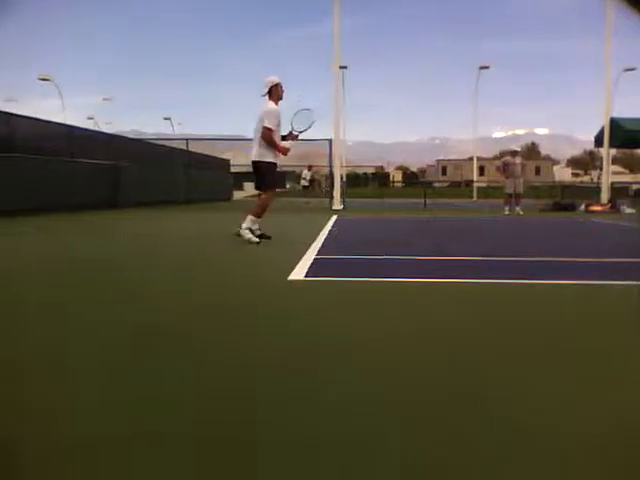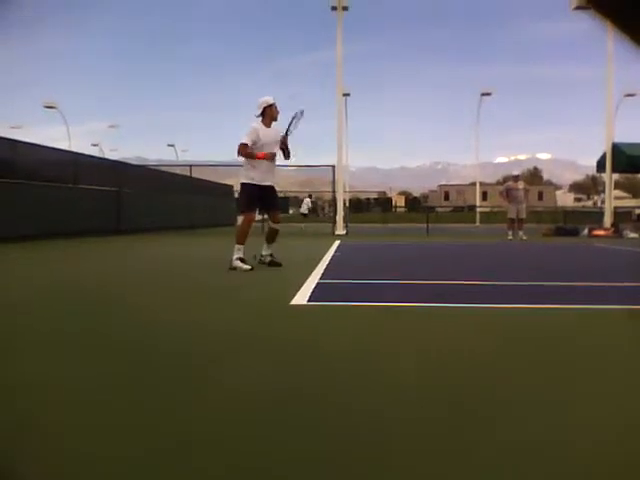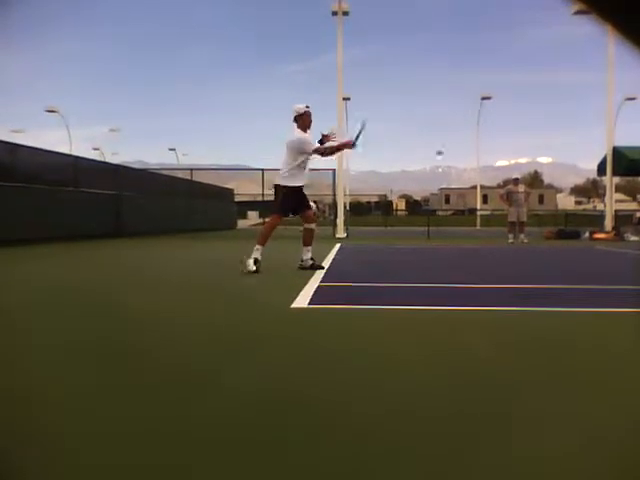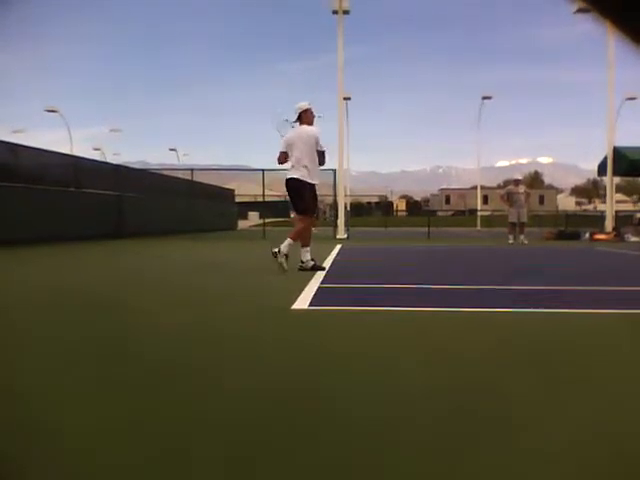
dt=0.7s
person 1, frame 1
left shoulder: (268, 109)
right shoulder: (273, 109)
right elbow: (265, 135)
left wrist: (285, 137)
right wrist: (280, 148)
left hip: (260, 158)
right hip: (266, 159)
left knee: (266, 194)
right knee: (269, 194)
left ankle: (254, 228)
right ankle: (246, 227)
person 1, frame 2
left shoulder: (277, 134)
right shoulder: (255, 129)
left elbow: (286, 155)
right elbow: (240, 151)
left wrist: (285, 146)
right wrist: (261, 155)
left hip: (268, 183)
right hip: (250, 182)
left knee: (276, 218)
right knee: (248, 218)
left ankle: (266, 255)
right ankle: (237, 258)
person 1, frame 3
left shoulder: (305, 136)
right shoulder: (300, 138)
left elbow: (318, 151)
right elbow: (322, 152)
left wrist: (323, 140)
right wrist: (343, 145)
left hip: (296, 186)
right hip: (286, 185)
left knee: (310, 218)
right knee: (275, 220)
left ankle: (306, 259)
right ankle: (254, 257)
person 1, frame 4
left shoulder: (289, 135)
right shoulder: (314, 132)
left elbow: (281, 160)
right elbow: (322, 161)
left hip: (292, 180)
right hip: (305, 181)
left knee: (304, 220)
right knee: (308, 221)
left ankle: (306, 260)
right ankle: (282, 250)
